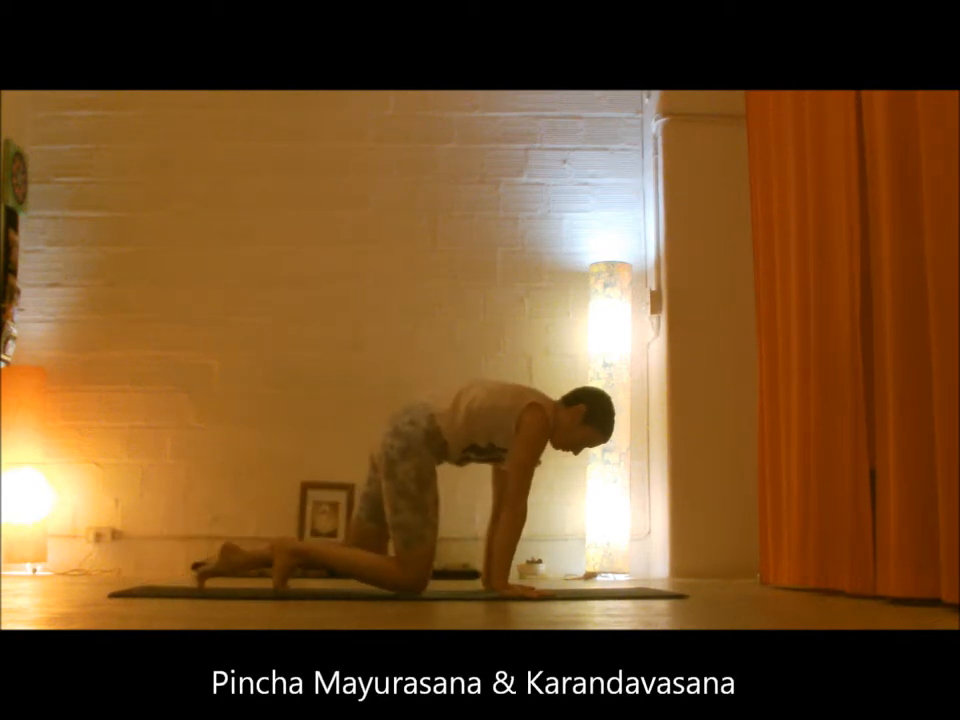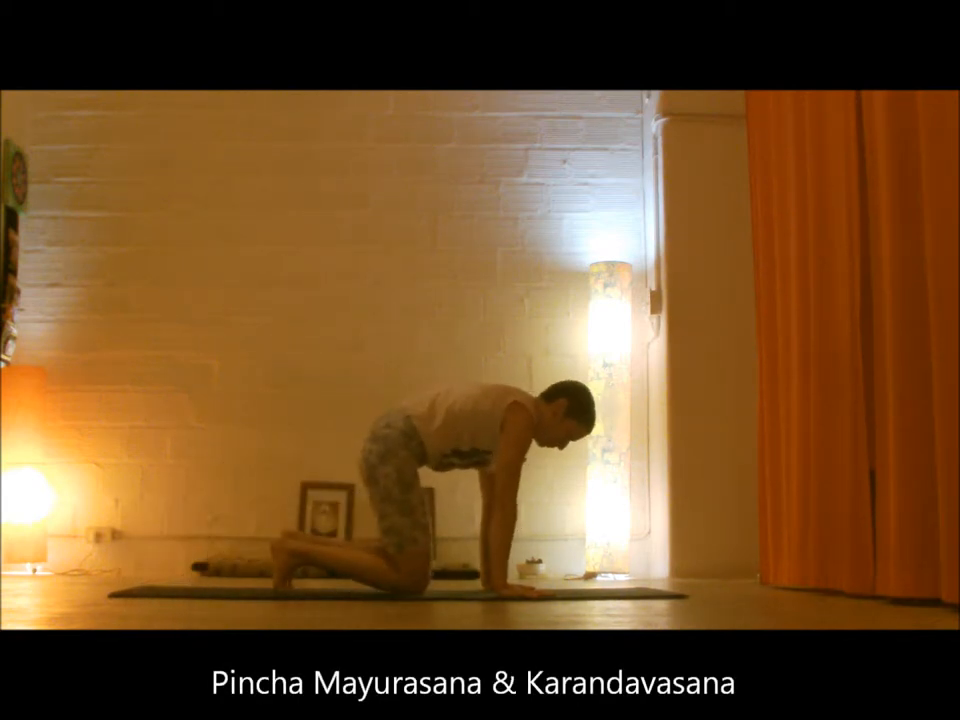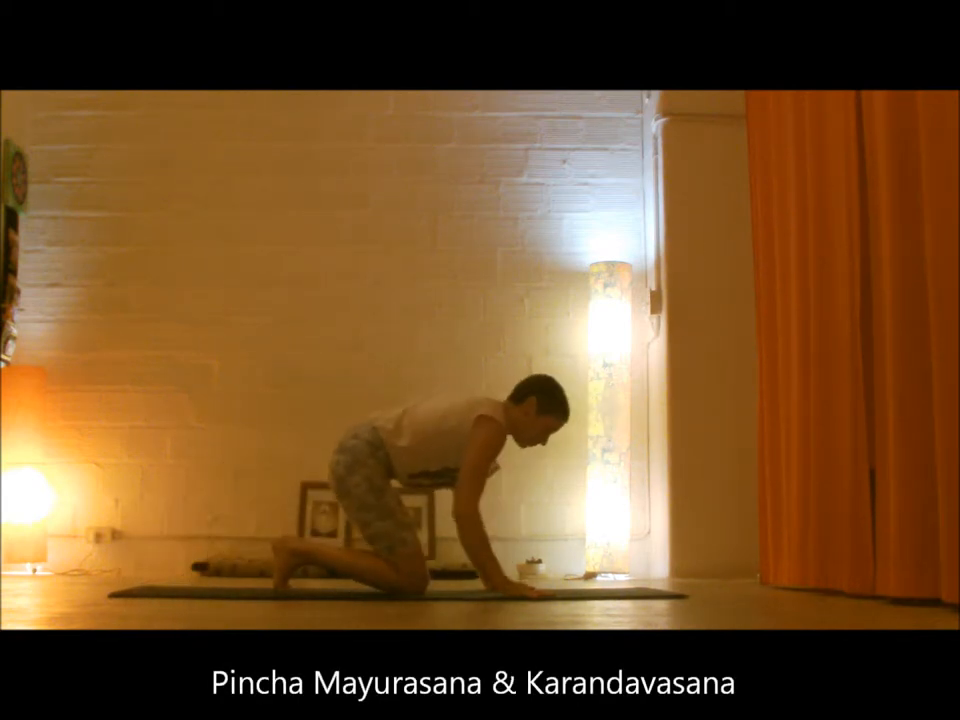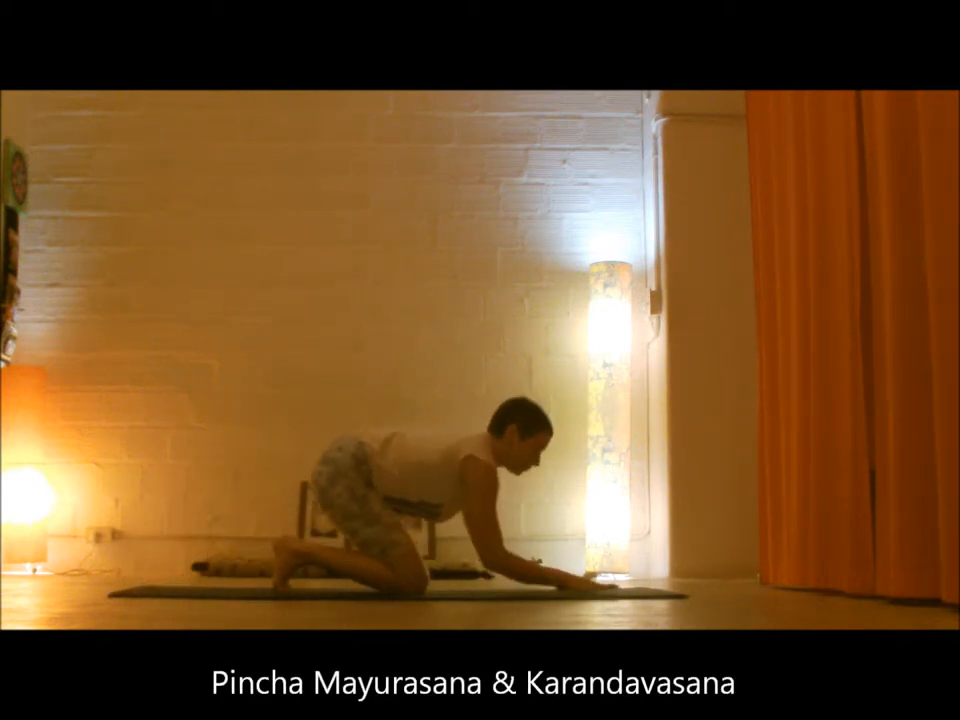
dt=0.4s
person 1, frame 1
left shoulder: (516, 421)
right shoulder: (539, 418)
left elbow: (501, 507)
right elbow: (514, 507)
left wrist: (490, 577)
right wrist: (500, 582)
left hip: (406, 433)
right hip: (416, 445)
left knee: (359, 553)
right knee: (411, 579)
left ankle: (243, 558)
right ankle: (297, 550)
person 1, frame 2
left shoulder: (499, 423)
right shoulder: (522, 416)
left elbow: (491, 506)
right elbow: (504, 505)
left wrist: (488, 578)
right wrist: (500, 582)
left hip: (389, 441)
right hip: (393, 448)
left knee: (406, 562)
right knee: (411, 581)
left ankle: (302, 544)
right ankle: (297, 552)
person 1, frame 3
left shoulder: (480, 425)
right shoulder: (492, 426)
left elbow: (465, 509)
right elbow: (463, 510)
left wrist: (488, 577)
right wrist: (499, 581)
left hip: (361, 454)
right hip: (363, 459)
left knee: (405, 569)
right knee: (412, 582)
left ankle: (298, 550)
right ankle: (298, 552)
person 1, frame 4
left shoulder: (474, 456)
right shoulder: (479, 467)
left elbow: (488, 552)
right elbow: (493, 558)
left wrist: (540, 577)
right wrist: (565, 580)
left hip: (345, 465)
right hip: (345, 472)
left knee: (405, 572)
right knee: (411, 582)
left ankle: (299, 551)
right ankle: (300, 552)
